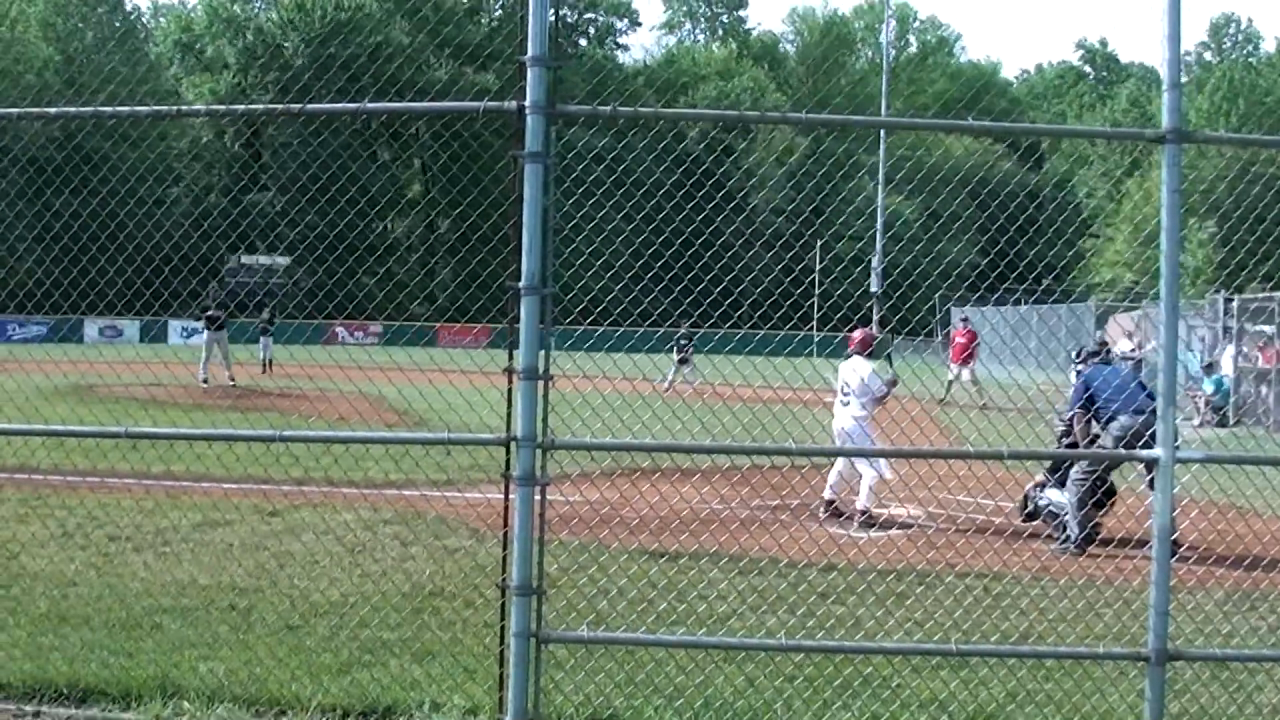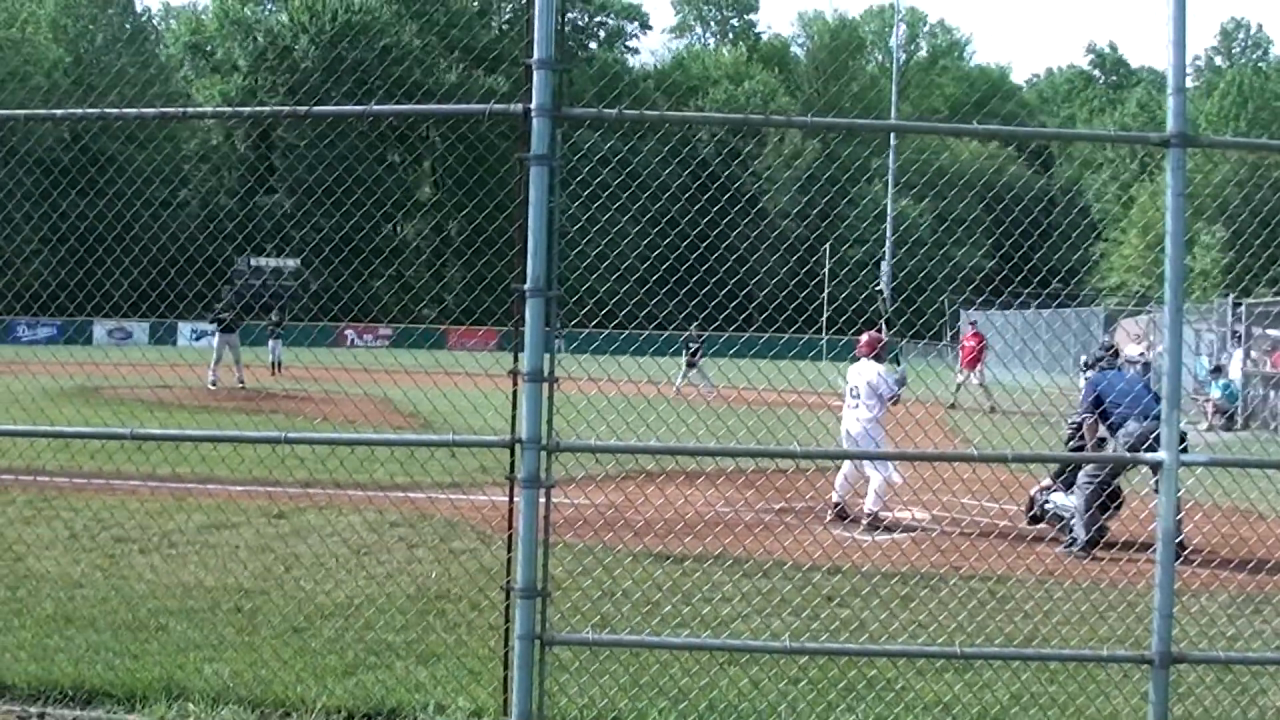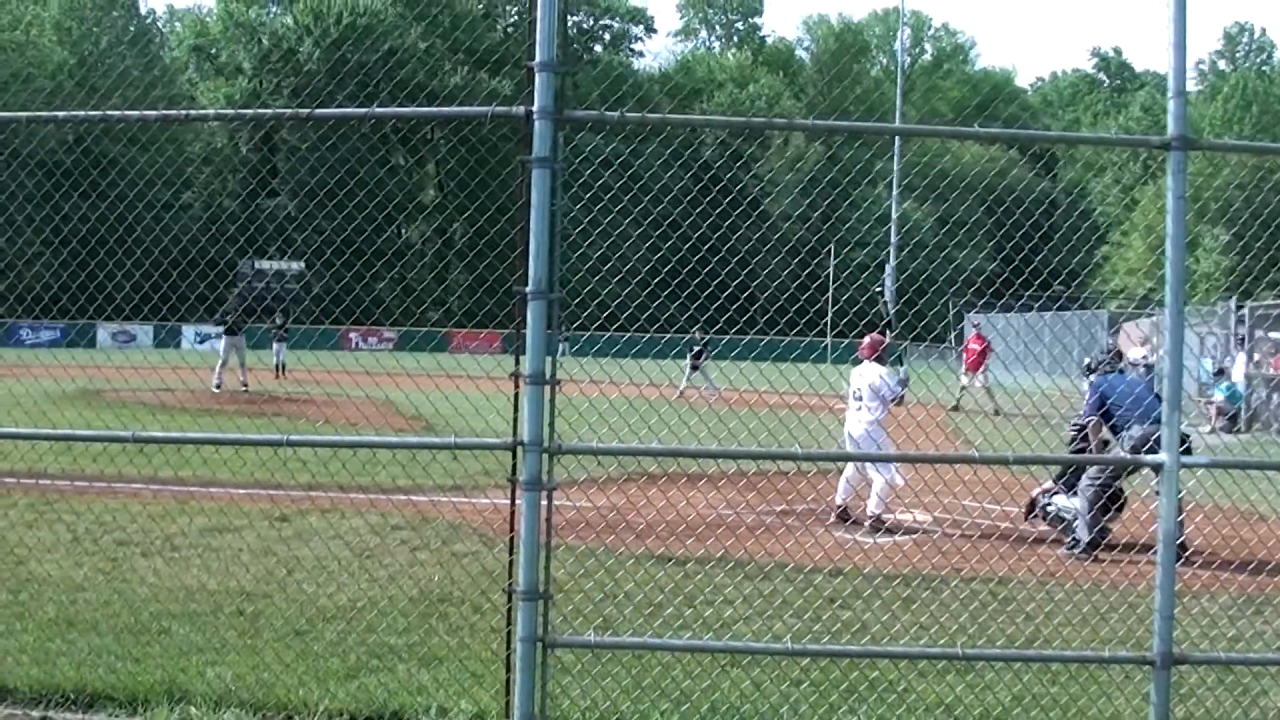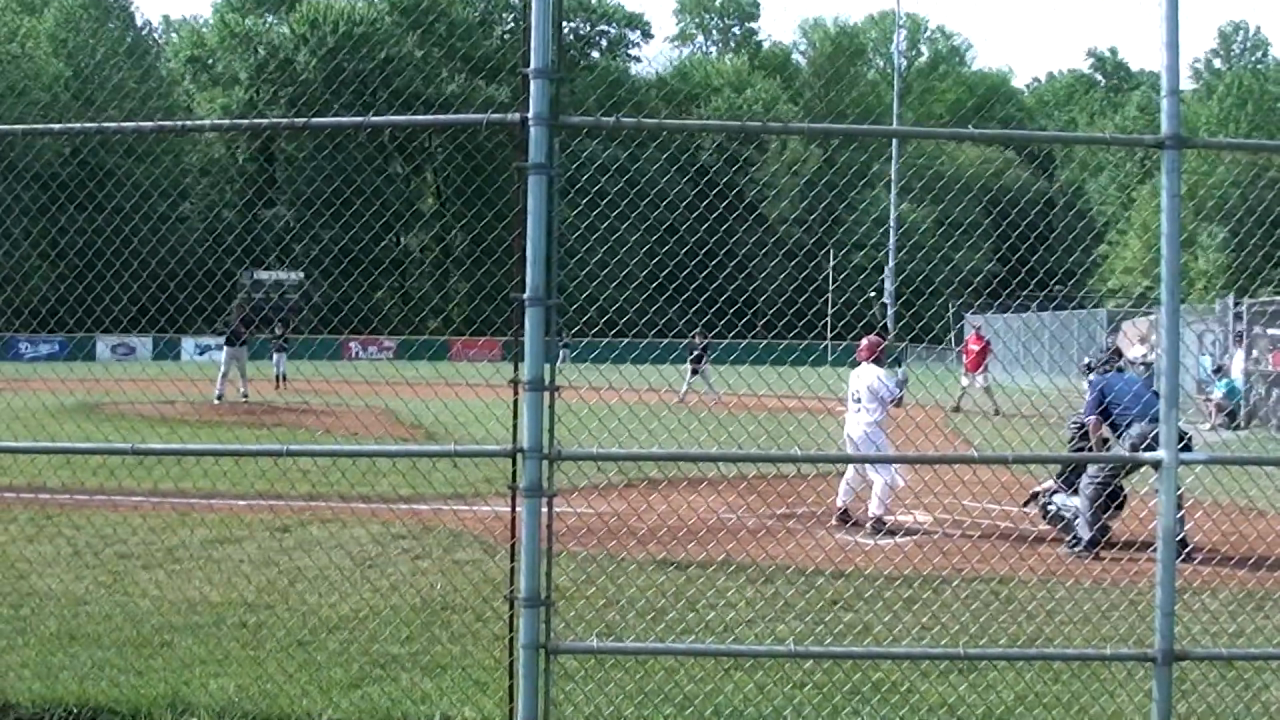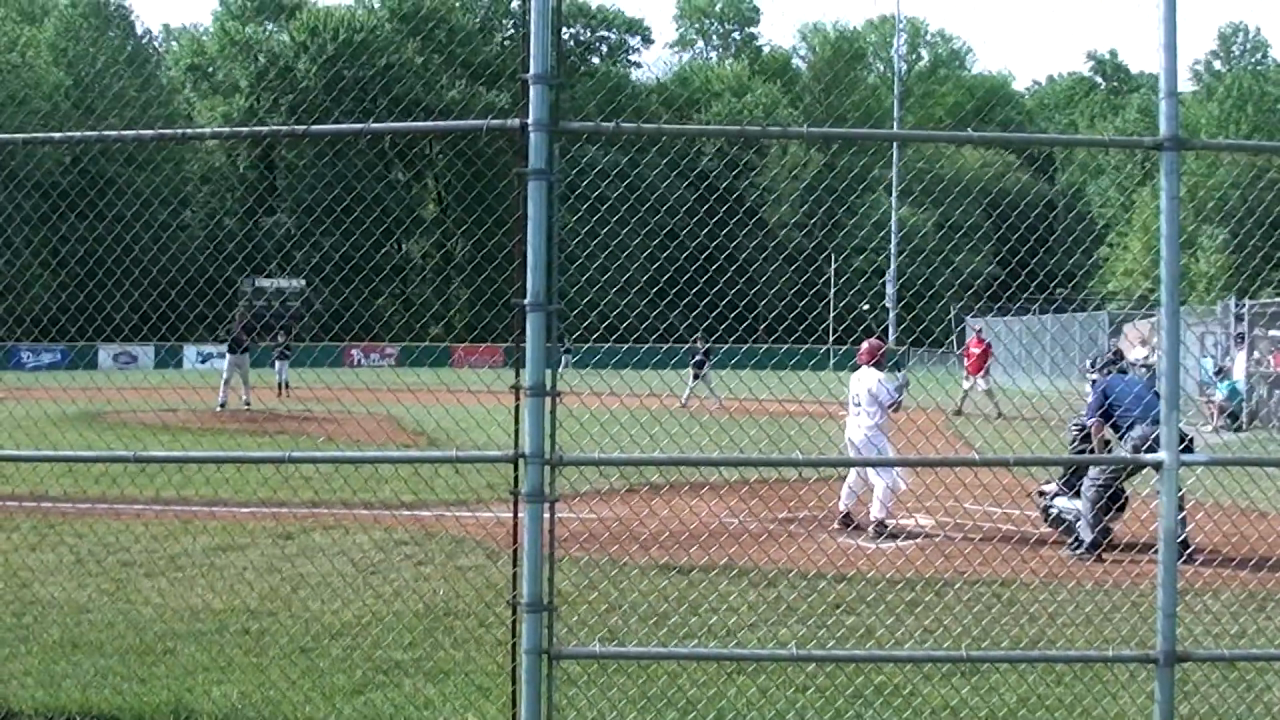
dt=0.1s
person 1, frame 1
left shoulder: (1087, 375)
right shoulder: (1128, 373)
left elbow: (1079, 418)
right elbow: (1153, 403)
left hip: (1123, 426)
right hip: (1154, 424)
left knee: (1080, 477)
left ankle: (1076, 540)
person 1, frame 2
left shoulder: (1095, 380)
right shoulder: (1135, 378)
left elbow: (1089, 420)
right elbow: (1160, 409)
left hip: (1132, 432)
right hip: (1161, 430)
left knee: (1088, 480)
left ankle: (1083, 543)
right ankle: (1175, 545)
person 1, frame 3
left shoulder: (1099, 383)
right shoulder: (1138, 381)
left elbow: (1094, 423)
right elbow: (1162, 410)
left hip: (1138, 435)
left knee: (1091, 483)
left ankle: (1086, 545)
right ankle: (1178, 546)
person 1, frame 4
left shoulder: (1098, 382)
right shoulder: (1137, 380)
left elbow: (1094, 422)
right elbow: (1162, 410)
left hip: (1138, 434)
left knee: (1092, 481)
left ankle: (1087, 543)
right ankle: (1179, 544)
person 1, frame 5
left shoulder: (1102, 385)
right shoulder: (1141, 382)
left elbow: (1096, 425)
right elbow: (1164, 410)
left hip: (1141, 436)
left knee: (1095, 482)
left ankle: (1089, 546)
right ankle: (1181, 547)
person 2, frame 1
left shoulder: (844, 365)
right shoulder: (868, 368)
right elbow: (881, 399)
left wrist: (883, 383)
right wrist: (890, 384)
left hip: (840, 420)
right hip: (857, 423)
left knee: (843, 463)
right knee: (872, 468)
left ankle: (828, 504)
right ankle: (863, 513)
person 2, frame 2
left shoulder: (853, 369)
right shoulder: (878, 370)
right elbow: (893, 399)
left wrist: (892, 382)
right wrist: (900, 382)
left hip: (849, 423)
right hip: (866, 427)
left knee: (850, 465)
right knee: (880, 471)
left ankle: (836, 506)
right ankle: (870, 516)
person 2, frame 3
left shoulder: (856, 371)
right shoulder: (881, 372)
right elbow: (897, 400)
left wrist: (896, 381)
right wrist: (903, 382)
left hip: (852, 425)
right hip: (869, 429)
left knee: (854, 467)
right knee: (884, 473)
left ankle: (840, 509)
right ankle: (874, 518)
person 2, frame 4
left shoulder: (855, 373)
right shoulder: (879, 374)
right elbow: (896, 402)
left wrist: (894, 383)
right wrist: (901, 382)
left hip: (852, 427)
right hip: (869, 430)
left knee: (855, 469)
right knee: (884, 474)
left ankle: (841, 511)
right ankle: (875, 520)
person 2, frame 5
left shoulder: (855, 376)
right shoulder: (878, 378)
right elbow: (894, 407)
left wrist: (894, 386)
right wrist: (900, 387)
left hip: (853, 431)
right hip: (870, 433)
left knee: (857, 473)
right knee: (884, 477)
left ankle: (844, 515)
right ankle: (877, 523)
person 3, frame 1
left shoulder: (1067, 448)
right shoulder: (1093, 445)
left elbow: (1043, 479)
left wrist: (1029, 489)
right hip: (1102, 502)
left knee: (1037, 498)
person 3, frame 2
left shoulder: (1075, 452)
right shoulder: (1099, 447)
left elbow: (1052, 481)
left wrist: (1034, 493)
right hip: (1109, 506)
left knee: (1043, 498)
person 3, frame 3
left shoulder: (1077, 456)
right shoulder: (1102, 451)
left elbow: (1056, 484)
left wrist: (1036, 494)
right hip: (1112, 509)
left knee: (1046, 503)
right ankle: (1097, 529)
person 3, frame 4
left shoulder: (1077, 455)
right shoulder: (1103, 449)
left elbow: (1058, 483)
left wrist: (1038, 490)
right hip: (1113, 505)
left knee: (1046, 501)
right ankle: (1098, 527)
person 3, frame 5
left shoulder: (1080, 456)
right shoulder: (1104, 450)
left elbow: (1062, 487)
left wrist: (1042, 489)
right hip: (1115, 507)
left knee: (1047, 504)
right ankle: (1100, 529)
